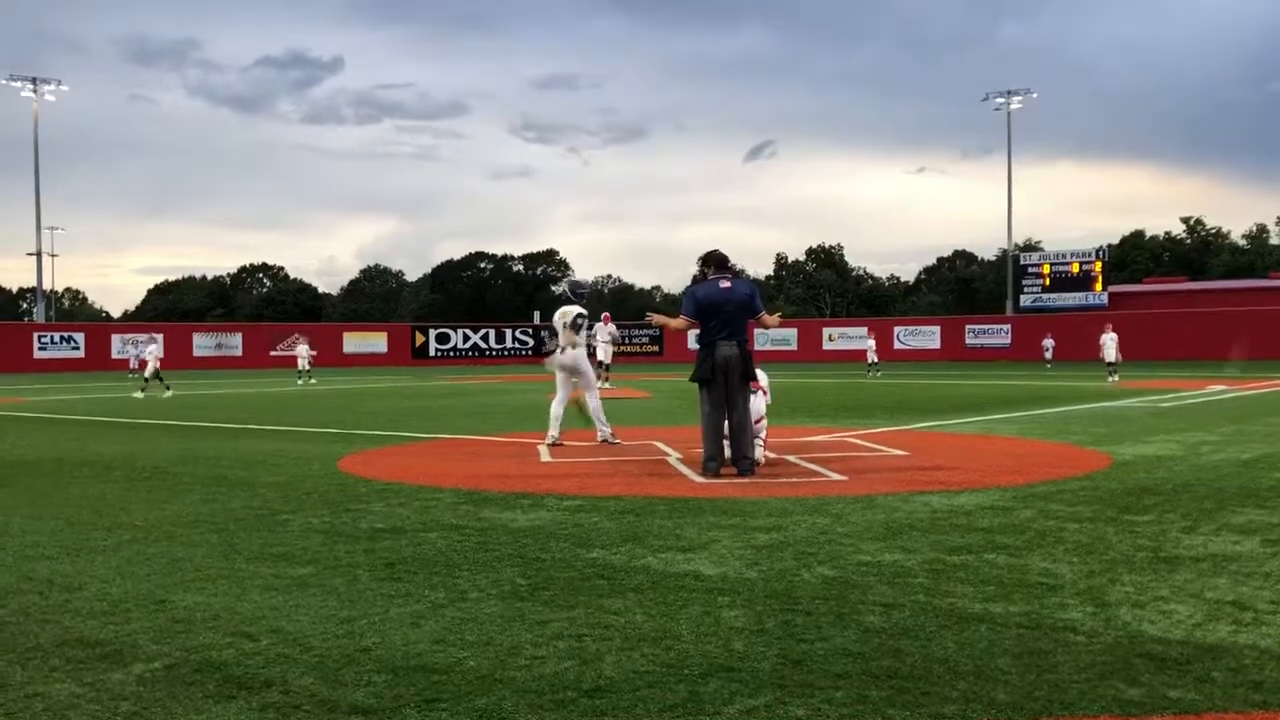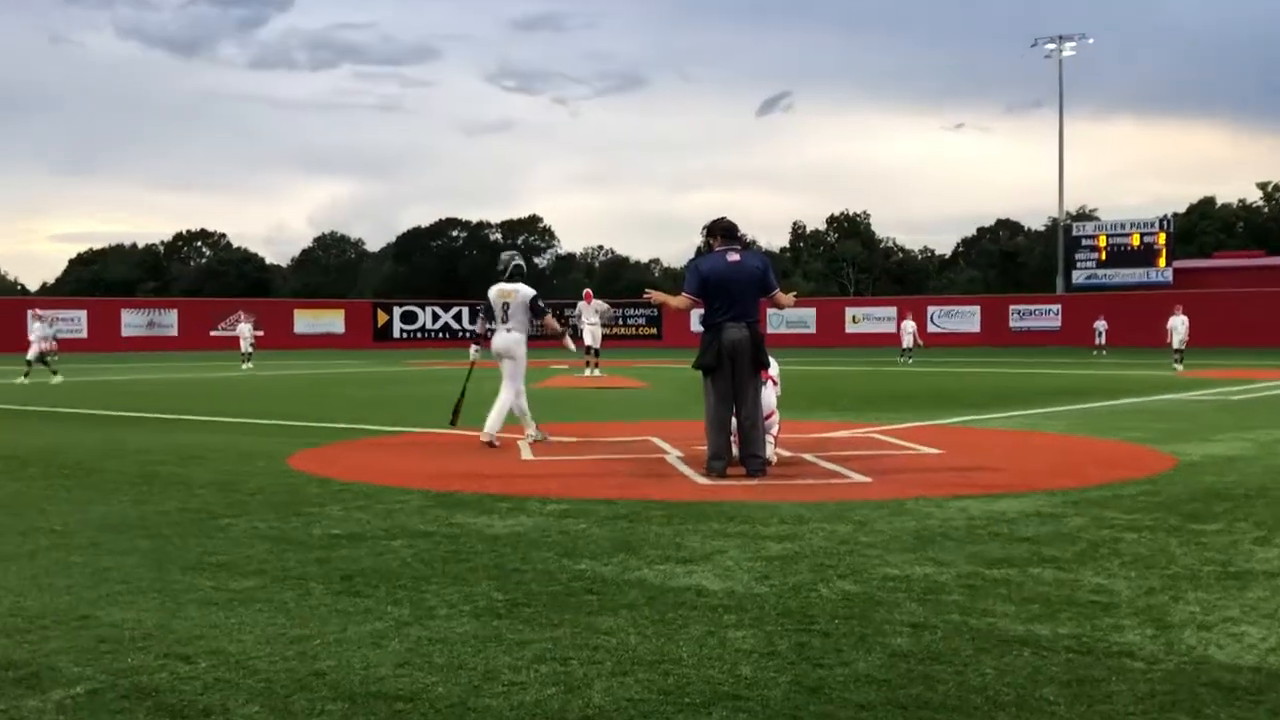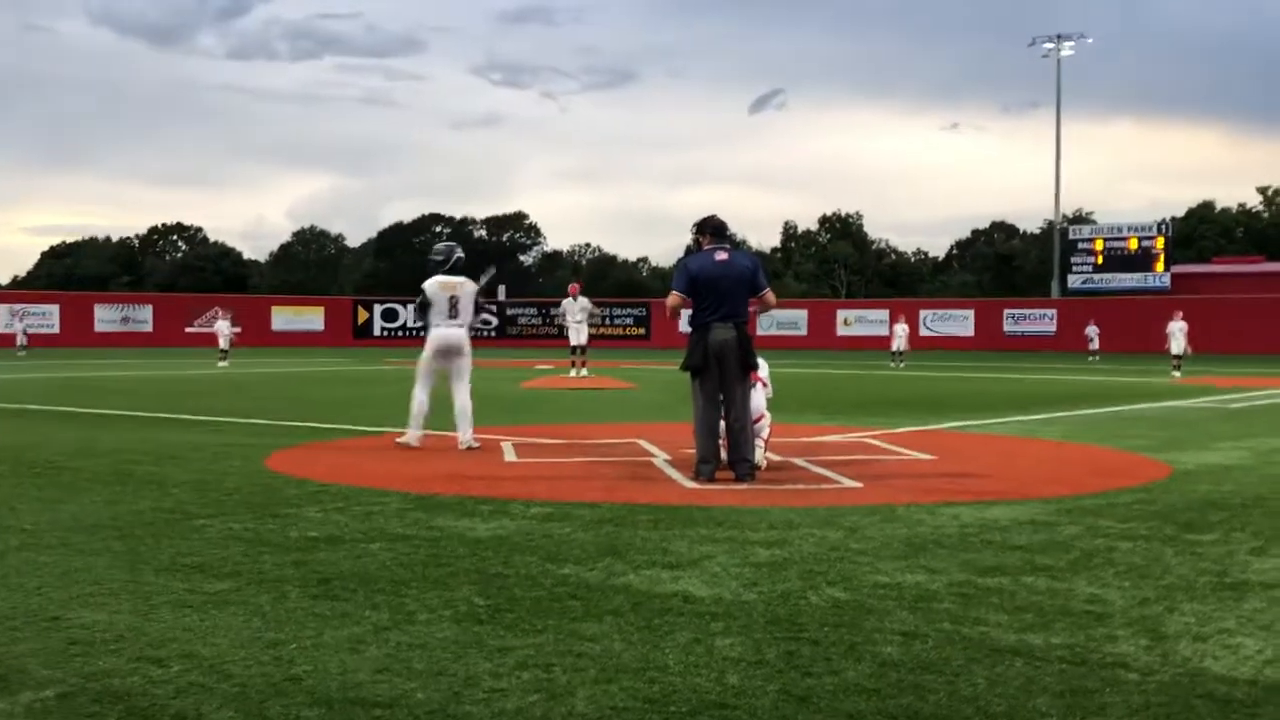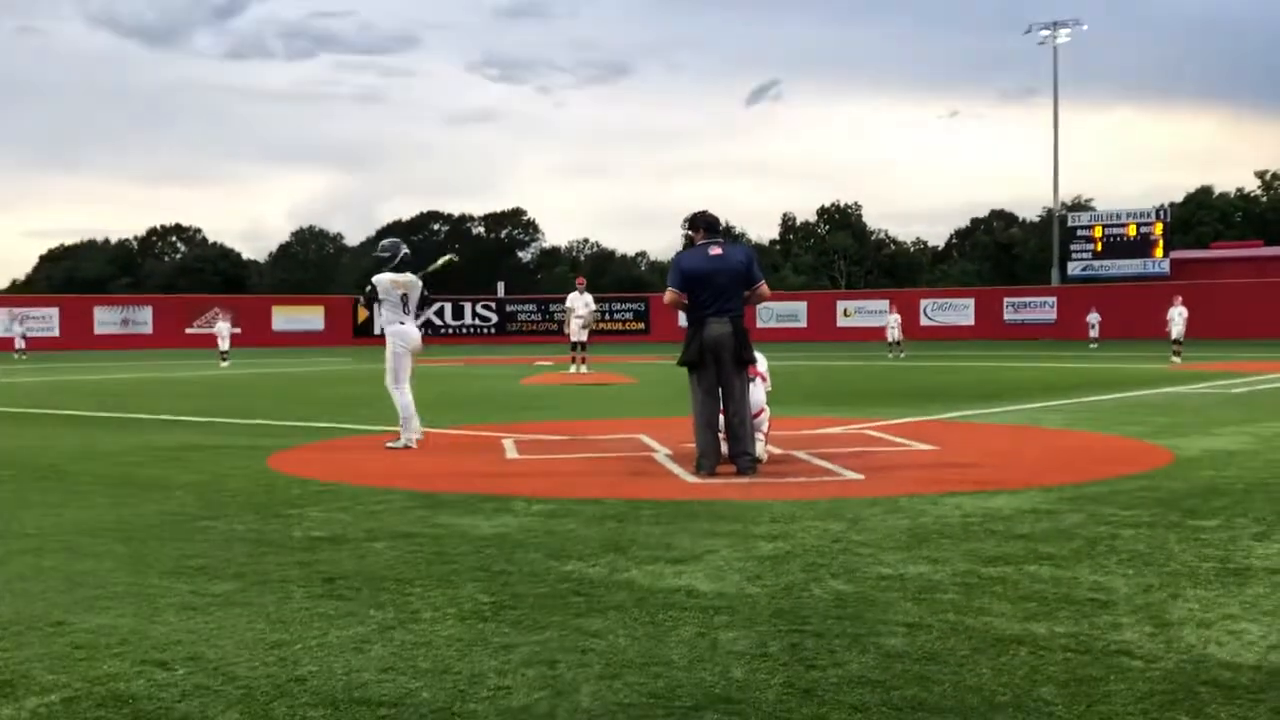
dt=0.5s
person 1, frame 1
left shoulder: (697, 291)
right shoulder: (748, 287)
left elbow: (682, 325)
right elbow: (765, 322)
left wrist: (663, 320)
right wrist: (774, 320)
left hip: (711, 355)
right hip: (738, 354)
left knee: (712, 411)
right knee: (740, 410)
left ankle: (712, 464)
right ankle: (745, 463)
person 1, frame 2
left shoulder: (701, 264)
right shoulder: (759, 261)
left elbow: (685, 303)
right elbow: (779, 301)
left wrist: (662, 298)
right wrist: (789, 300)
left hip: (717, 339)
right hip: (748, 337)
left knee: (718, 403)
right knee: (750, 402)
left ankle: (718, 462)
right ankle: (755, 462)
person 1, frame 3
left shoulder: (690, 263)
right shoulder: (749, 260)
left elbow: (674, 303)
right elbow: (769, 301)
left wrist: (671, 313)
right wrist: (748, 310)
left hip: (705, 338)
right hip: (737, 338)
left knee: (706, 406)
right knee: (739, 405)
left ankle: (706, 467)
right ankle: (744, 467)
person 1, frame 4
left shoulder: (685, 259)
right shoulder: (743, 253)
left elbow: (670, 299)
right elbow: (763, 293)
left wrist: (689, 306)
left hip: (701, 334)
right hip: (733, 332)
left knee: (705, 400)
right knee: (737, 399)
left ankle: (706, 462)
right ankle: (745, 461)
person 2, frame 1
left shoulder: (558, 313)
right shoulder: (580, 312)
left elbow: (556, 338)
right elbow: (571, 333)
left wrist: (556, 354)
right wrist: (559, 352)
left hip: (561, 356)
right hip: (577, 354)
left knee: (561, 396)
right knee: (592, 394)
left ankle: (552, 435)
right ankle: (604, 433)
person 2, frame 2
left shoulder: (493, 291)
right shoulder: (528, 292)
left elbow: (484, 319)
right elbow: (545, 318)
left wrist: (476, 343)
right wrist: (563, 334)
left hip: (497, 340)
right hip: (516, 341)
left knee: (516, 388)
right knee: (509, 390)
left ankle: (531, 430)
right ankle: (489, 431)
person 2, frame 3
left shoulder: (430, 284)
right shoulder: (470, 286)
left elbow: (421, 314)
right elbow: (474, 316)
left hip: (437, 336)
right hip: (461, 337)
left knee: (422, 386)
right knee: (461, 389)
left ankle: (413, 434)
right ankle: (466, 437)
person 2, frame 4
left shoulder: (380, 280)
right shoulder: (416, 281)
left elbow: (365, 302)
right elbow: (421, 308)
left hip: (397, 334)
right hip: (414, 333)
left knee: (399, 387)
right knee: (399, 385)
left ankle: (408, 437)
right ankle: (412, 429)
